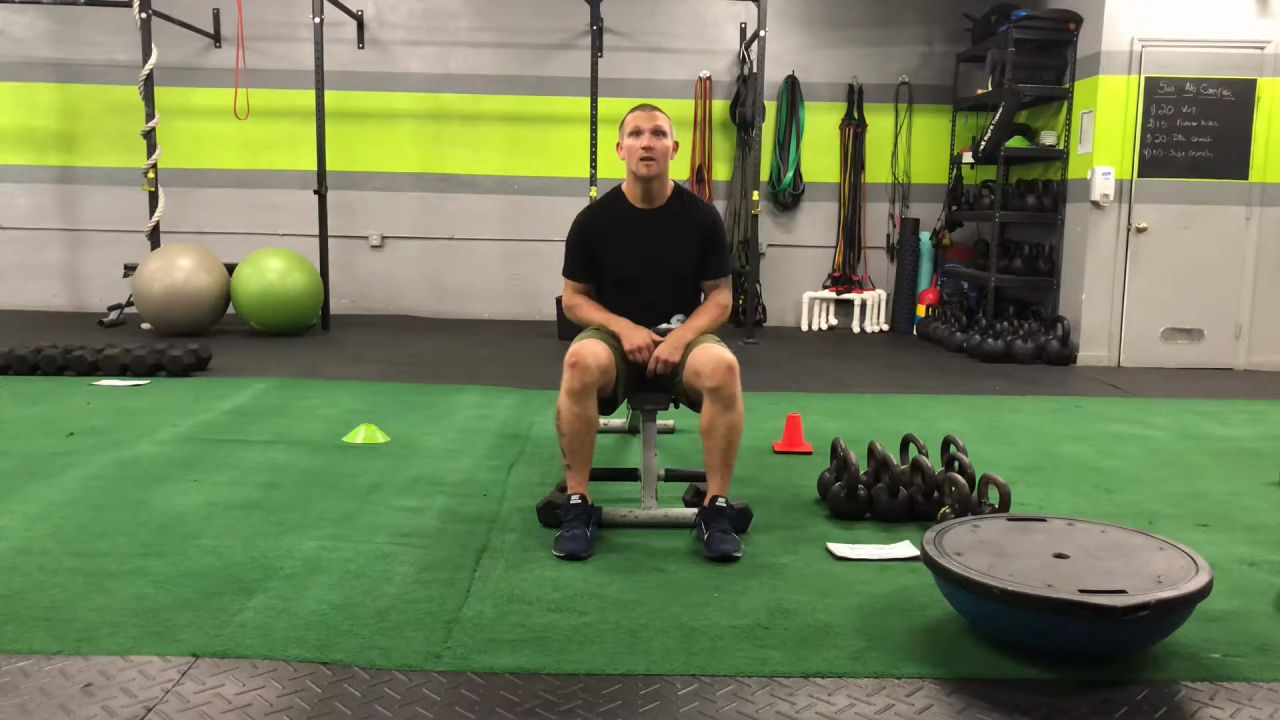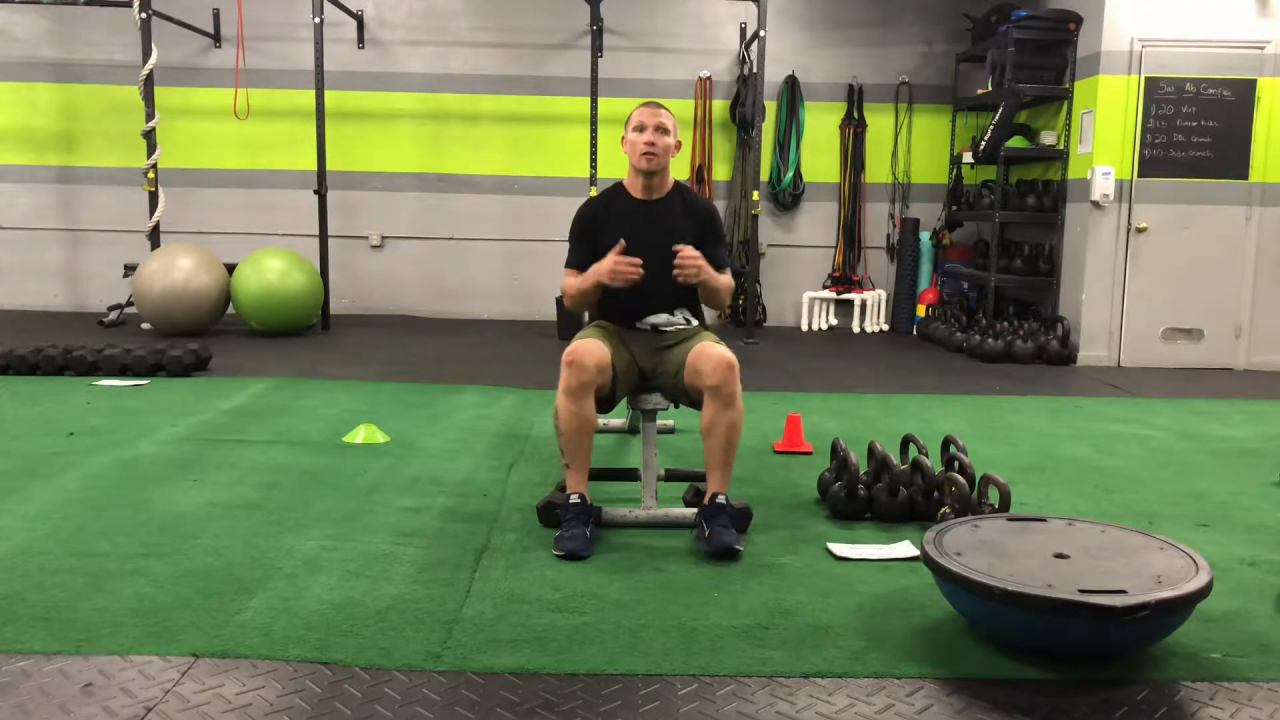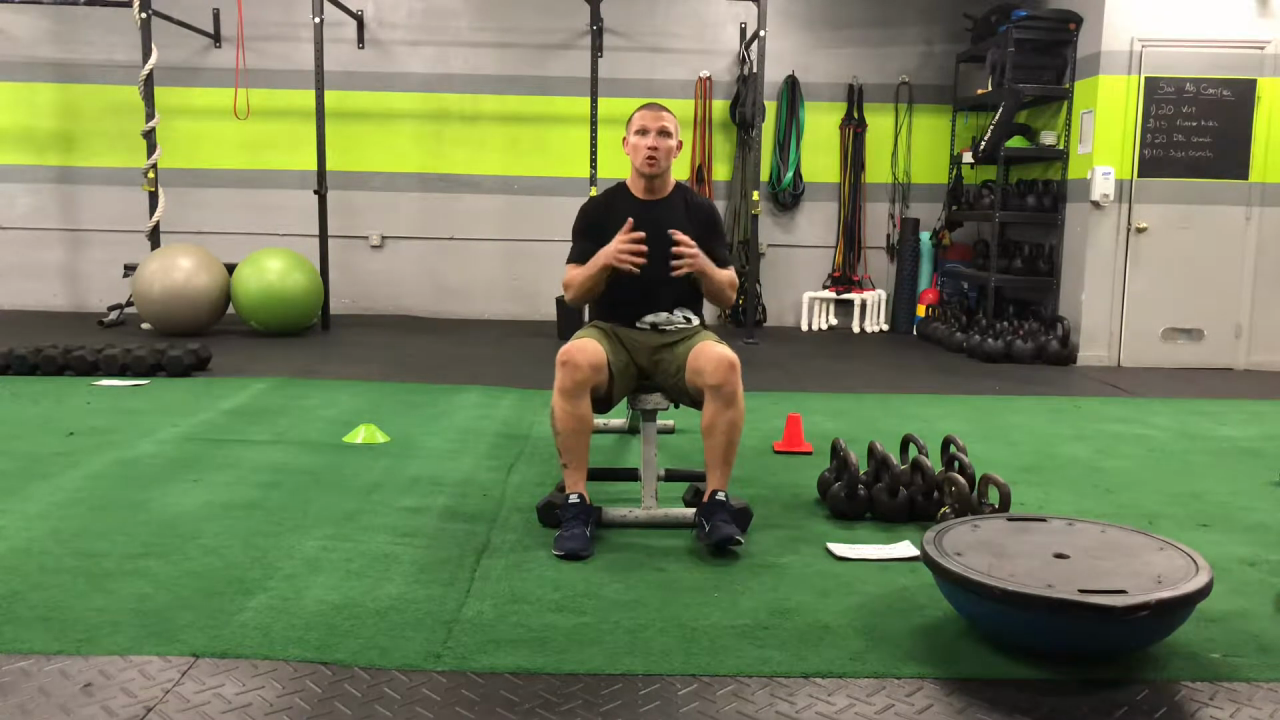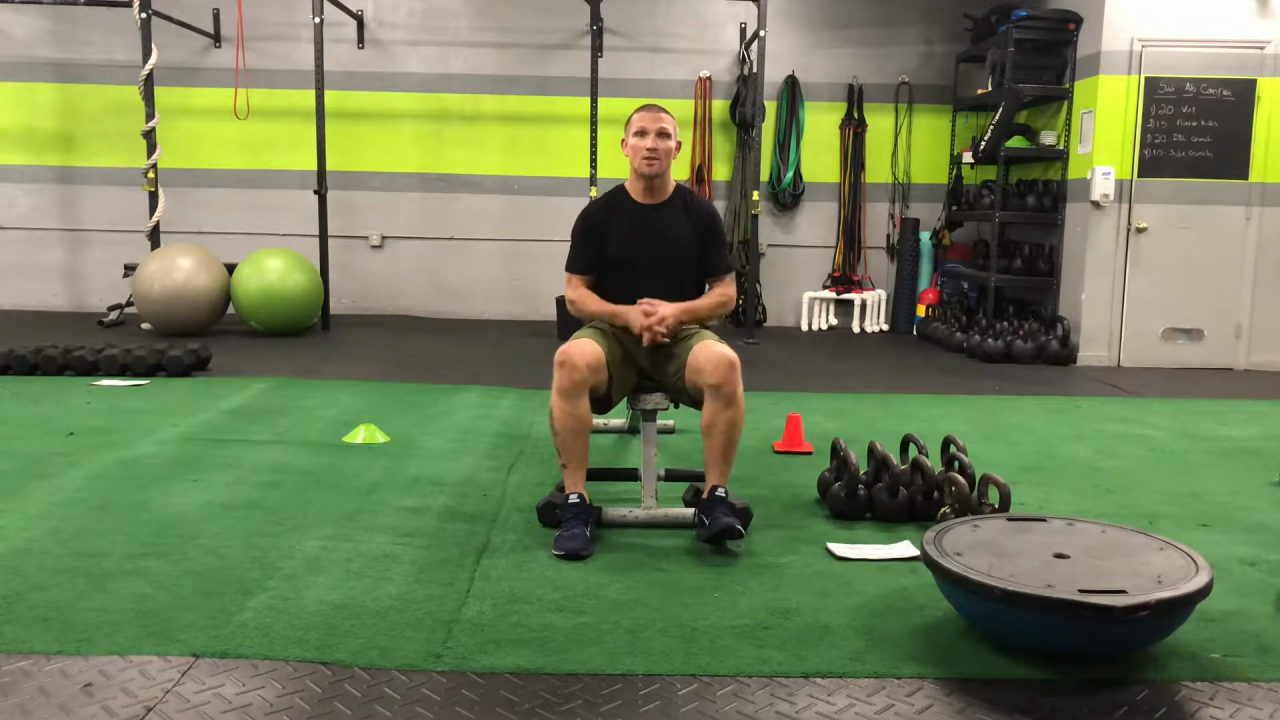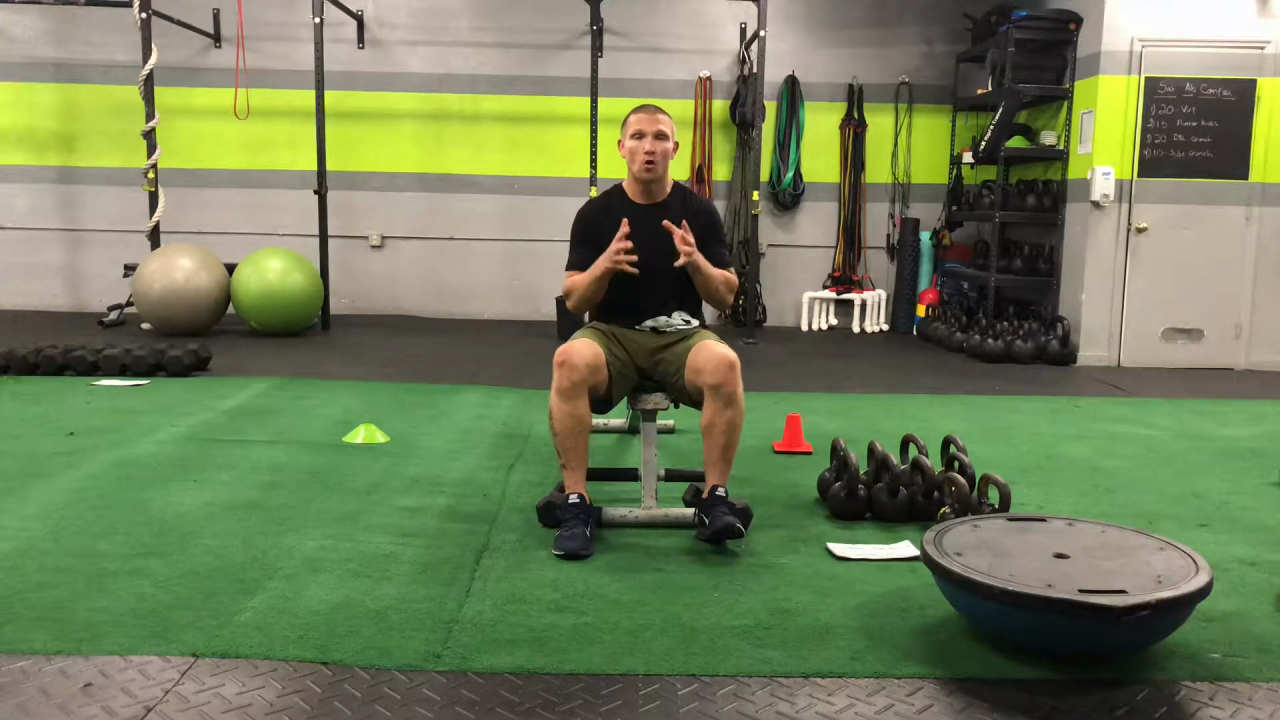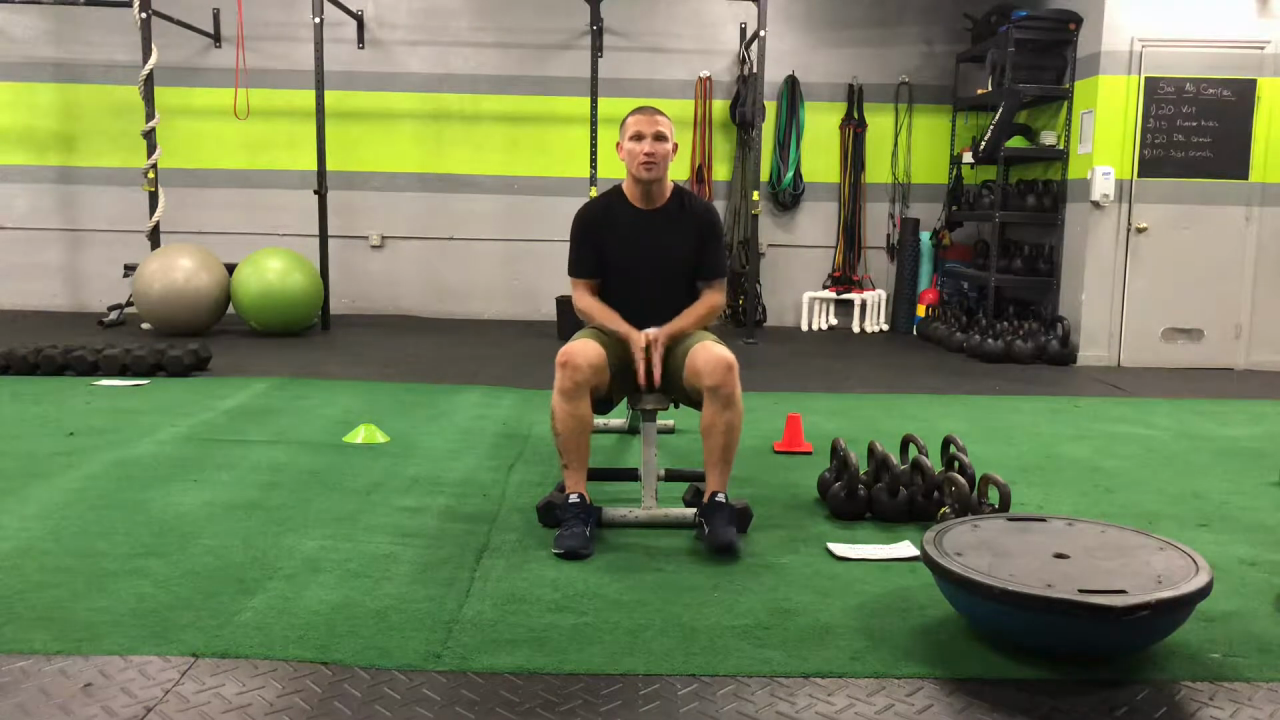
dt=0.3s
person 1, frame 1
left shoulder: (701, 216)
right shoulder: (594, 219)
left elbow: (720, 296)
right elbow: (574, 299)
left wrist: (681, 337)
right wrist: (623, 327)
left hip: (682, 337)
right hip: (615, 335)
left knee: (723, 367)
right knee: (580, 362)
left ankle: (715, 508)
right ankle: (577, 505)
person 1, frame 2
left shoulder: (699, 211)
right shoulder: (596, 211)
left elbow: (722, 299)
right elbow: (572, 299)
left wrist: (707, 277)
right wrist: (597, 275)
left hip: (681, 335)
right hip: (614, 333)
left knee: (724, 367)
right knee: (577, 362)
left ankle: (715, 506)
right ankle: (577, 505)
person 1, frame 3
left shoulder: (700, 211)
right shoulder: (599, 209)
left elbow: (728, 296)
right elbow: (572, 293)
left wrist: (705, 267)
right wrist: (602, 260)
left hip: (681, 335)
right hip: (613, 332)
left knee: (725, 365)
right knee: (571, 361)
left ankle: (715, 502)
right ankle: (576, 503)
person 1, frame 4
left shoulder: (701, 213)
right shoulder: (598, 214)
left elbow: (726, 296)
right elbow: (575, 298)
left wrist: (678, 311)
right wrist: (626, 314)
left hip: (682, 336)
right hip: (614, 334)
left knee: (725, 365)
right knee: (569, 361)
left ankle: (714, 500)
right ankle: (576, 504)
person 1, frame 5
left shoulder: (699, 211)
right shoulder: (595, 213)
left elbow: (726, 295)
right elbow: (574, 299)
left wrist: (695, 260)
right wrist: (604, 265)
left hip: (681, 335)
right hip: (613, 334)
left knee: (725, 365)
right knee: (568, 361)
left ankle: (714, 499)
right ankle: (576, 503)
person 1, frame 6
left shoulder: (701, 215)
right shoulder: (594, 215)
left elbow: (714, 297)
right elbow: (582, 295)
left wrist: (663, 335)
right wrist: (631, 336)
left hip: (680, 336)
right hip: (614, 336)
left knee: (722, 366)
right knee: (571, 362)
left ankle: (715, 504)
right ankle: (577, 504)
